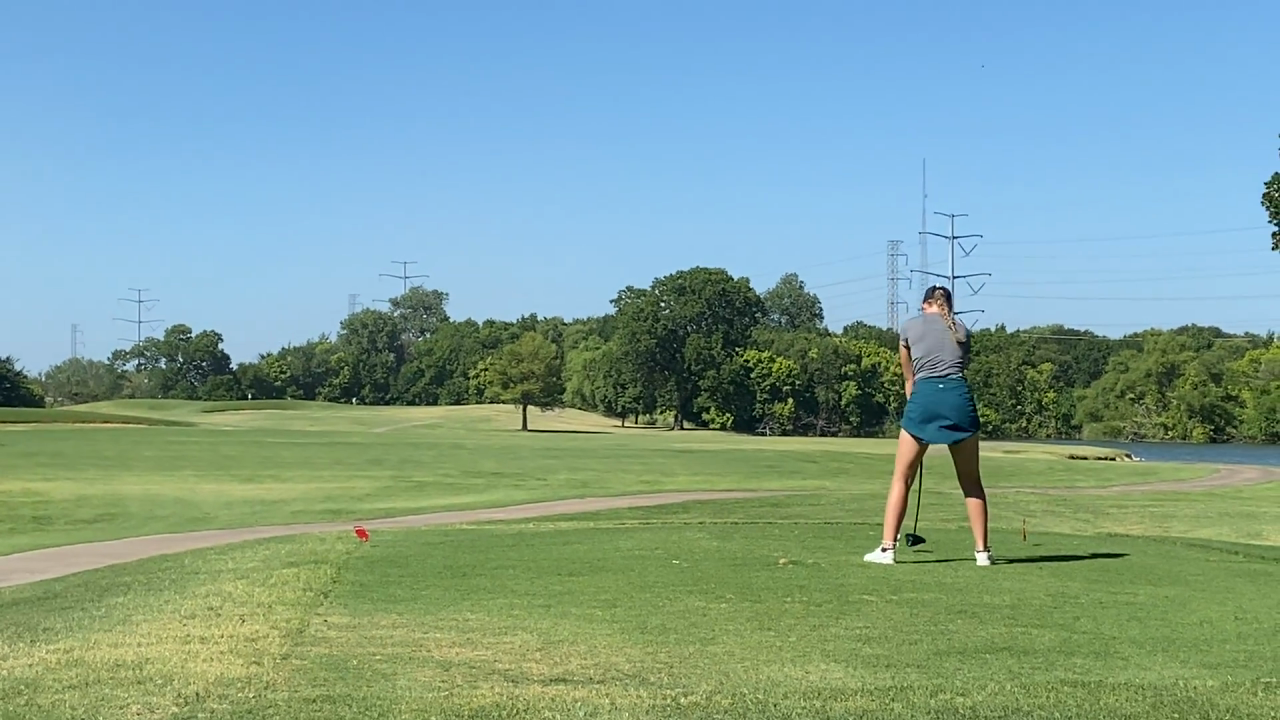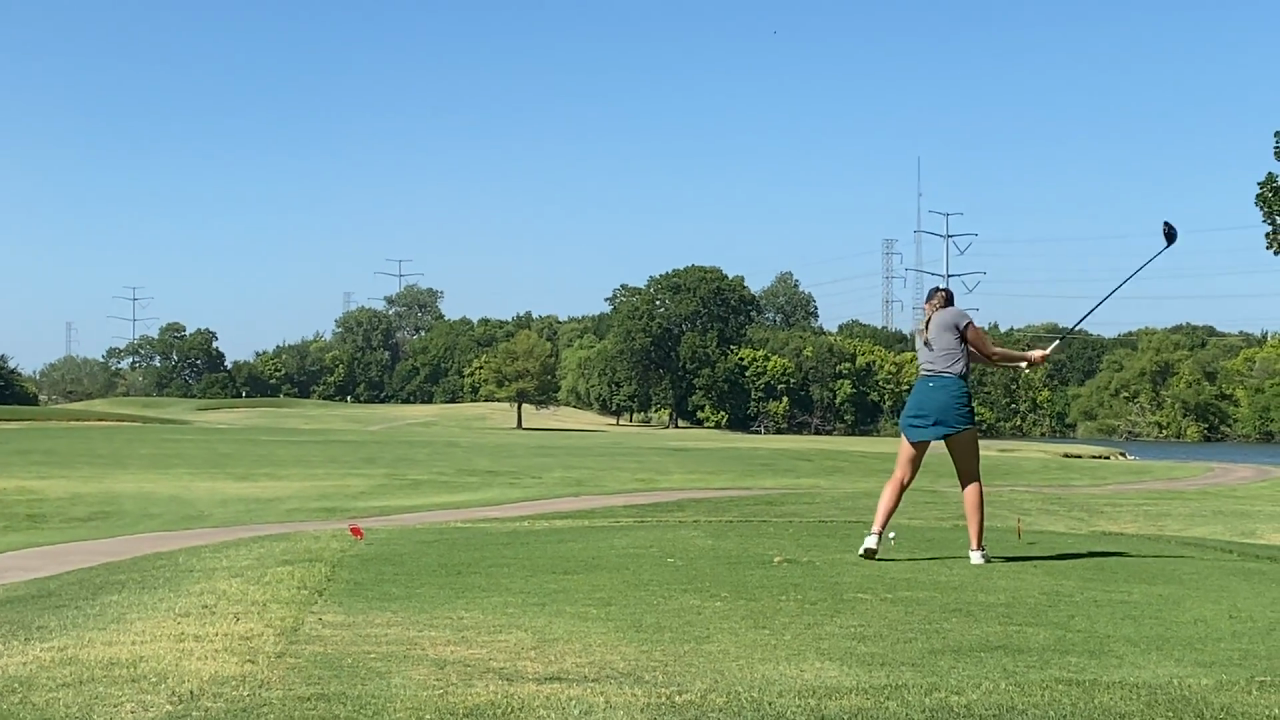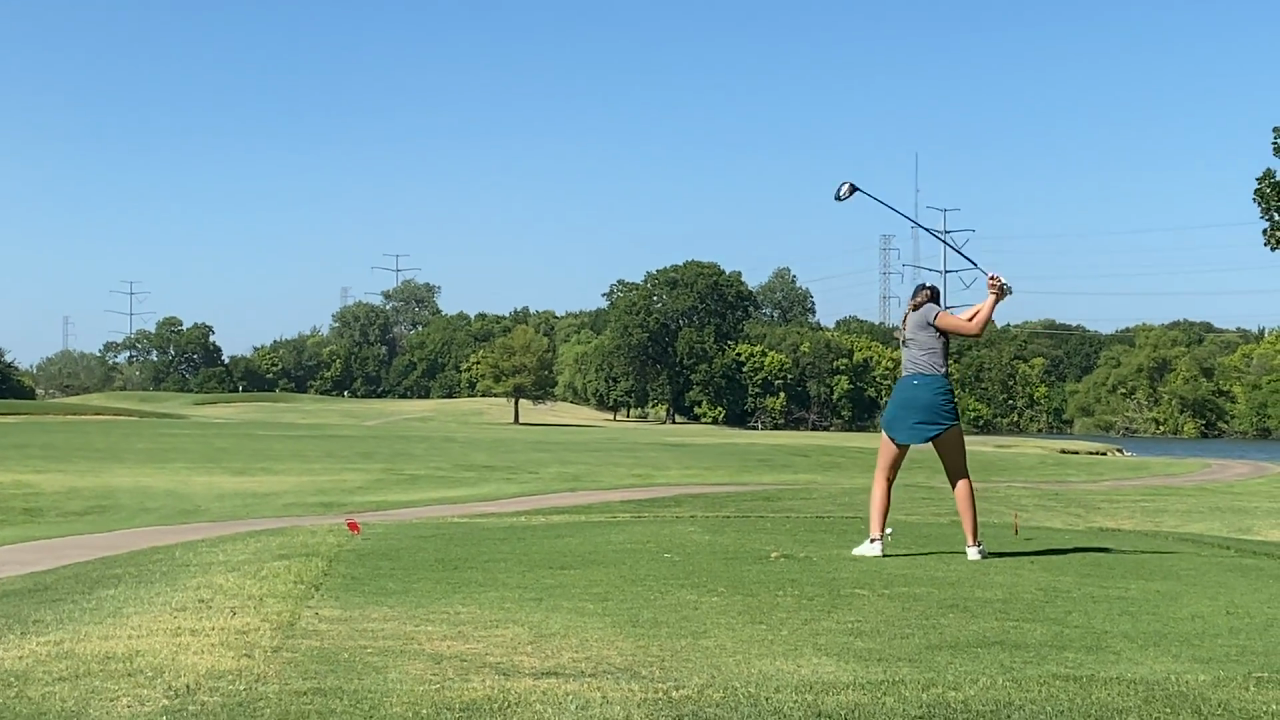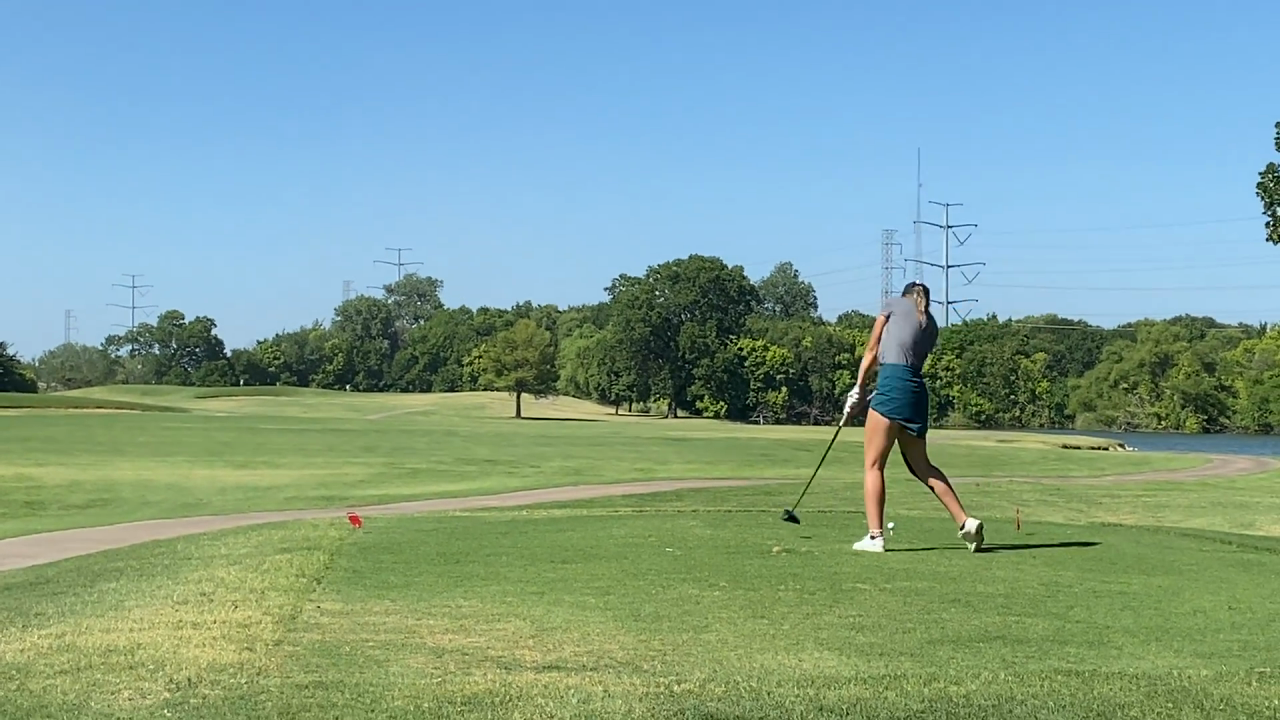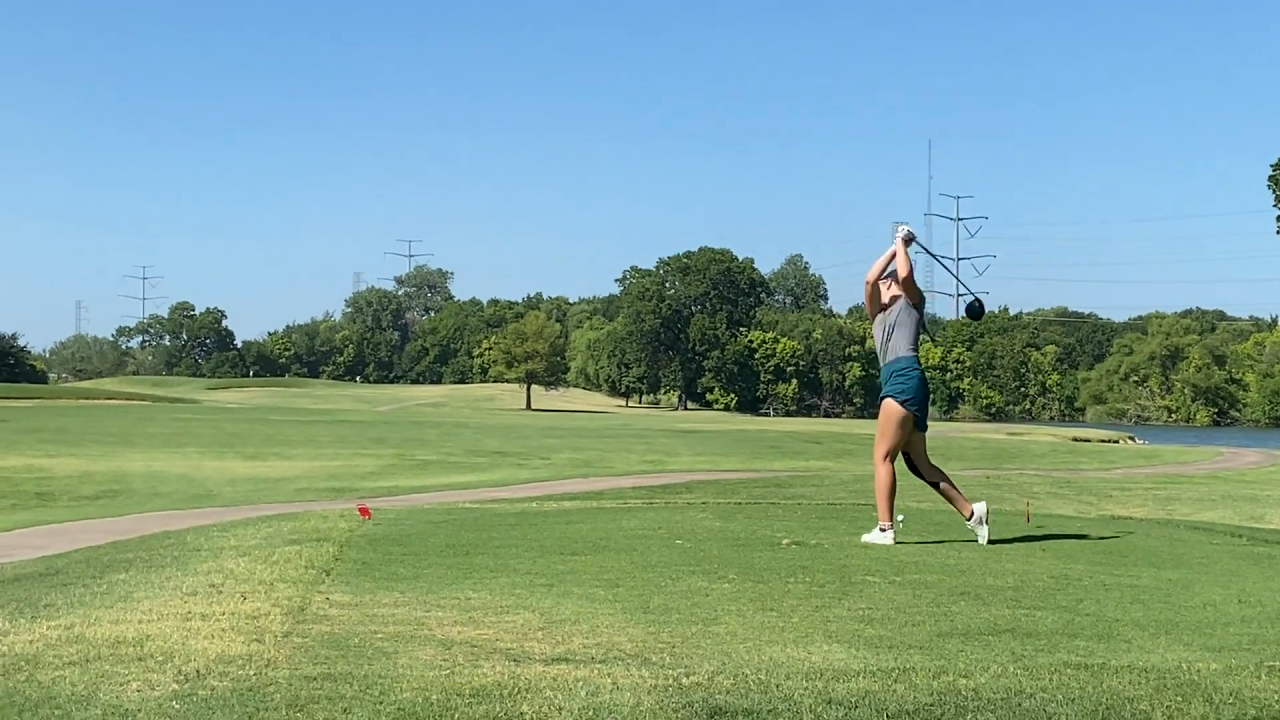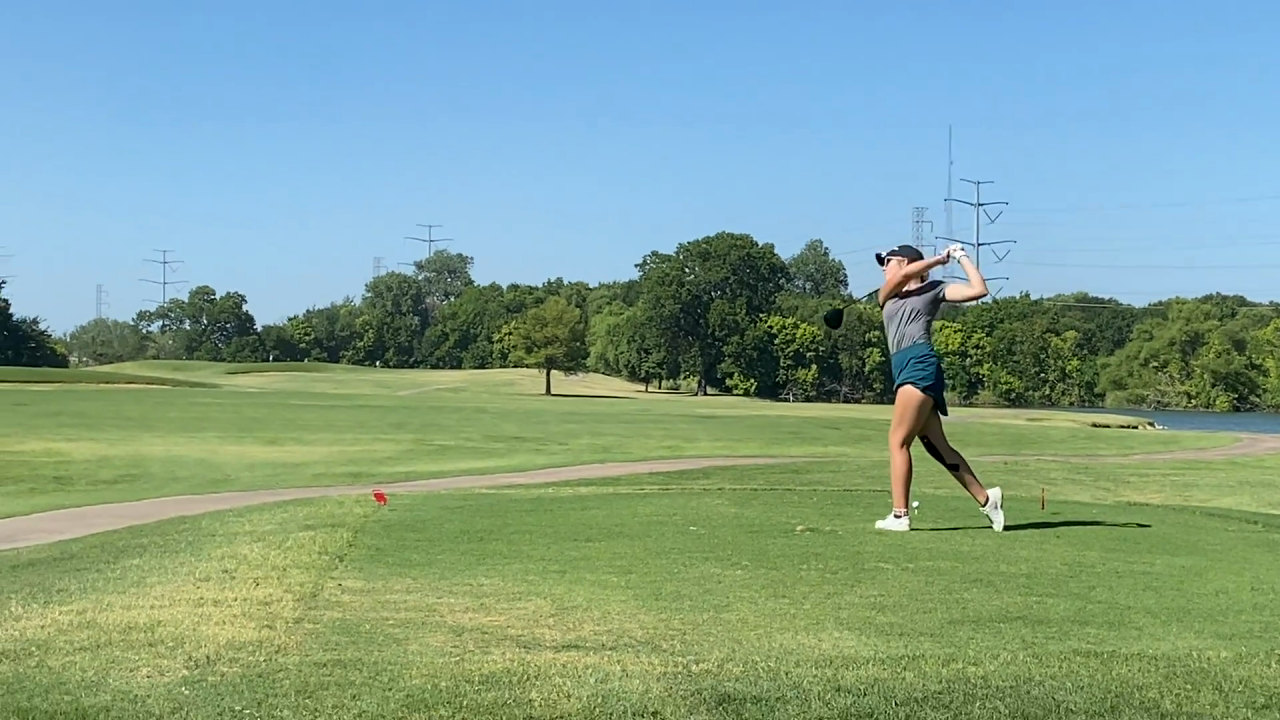
dt=0.3s
person 1, frame 1
left shoulder: (910, 326)
right shoulder: (962, 330)
left hip: (924, 398)
right hip: (958, 398)
left knee: (901, 479)
right knee: (971, 481)
left ankle: (887, 548)
right ankle: (982, 550)
person 1, frame 2
left shoulder: (922, 329)
right shoulder: (956, 315)
right elbow: (990, 353)
left wrist: (1018, 358)
right wrist: (1028, 356)
left hip: (921, 396)
right hip: (951, 397)
left knee: (900, 476)
right knee: (970, 479)
left ankle: (874, 535)
right ankle: (976, 549)
person 1, frame 3
left shoulder: (906, 324)
right shoulder: (929, 311)
left elbow: (956, 323)
right elbow: (968, 327)
left wrist: (991, 298)
right wrist: (993, 296)
left hip: (903, 396)
right hip: (937, 395)
left knee: (884, 475)
right knee: (959, 476)
left ankle: (875, 540)
right ankle: (973, 544)
person 1, frame 4
left shoulder: (892, 307)
right shoulder: (930, 324)
left elbow: (871, 352)
left wrist: (858, 389)
right wrist: (871, 394)
left hip: (892, 386)
right hip: (915, 392)
left knee: (873, 465)
right knee: (921, 466)
left ankle: (875, 536)
right ankle: (965, 522)
person 1, frame 5
left shoulder: (910, 300)
right shoulder: (877, 314)
left elbow: (902, 275)
right elbow: (870, 281)
left wrist: (900, 245)
right wrist: (895, 246)
left hip: (904, 380)
right hip: (895, 383)
left knee: (882, 456)
right knee: (918, 464)
left ankle: (885, 528)
right ankle: (972, 513)
person 1, frame 6
left shoulder: (934, 289)
right shoulder: (887, 295)
left elbow: (979, 290)
right elbow: (905, 274)
left wrist: (960, 257)
right wrist: (941, 258)
left hip: (920, 365)
right hip: (905, 370)
left knee: (898, 442)
right knee: (937, 446)
left ankle: (899, 515)
right ankle: (986, 499)
